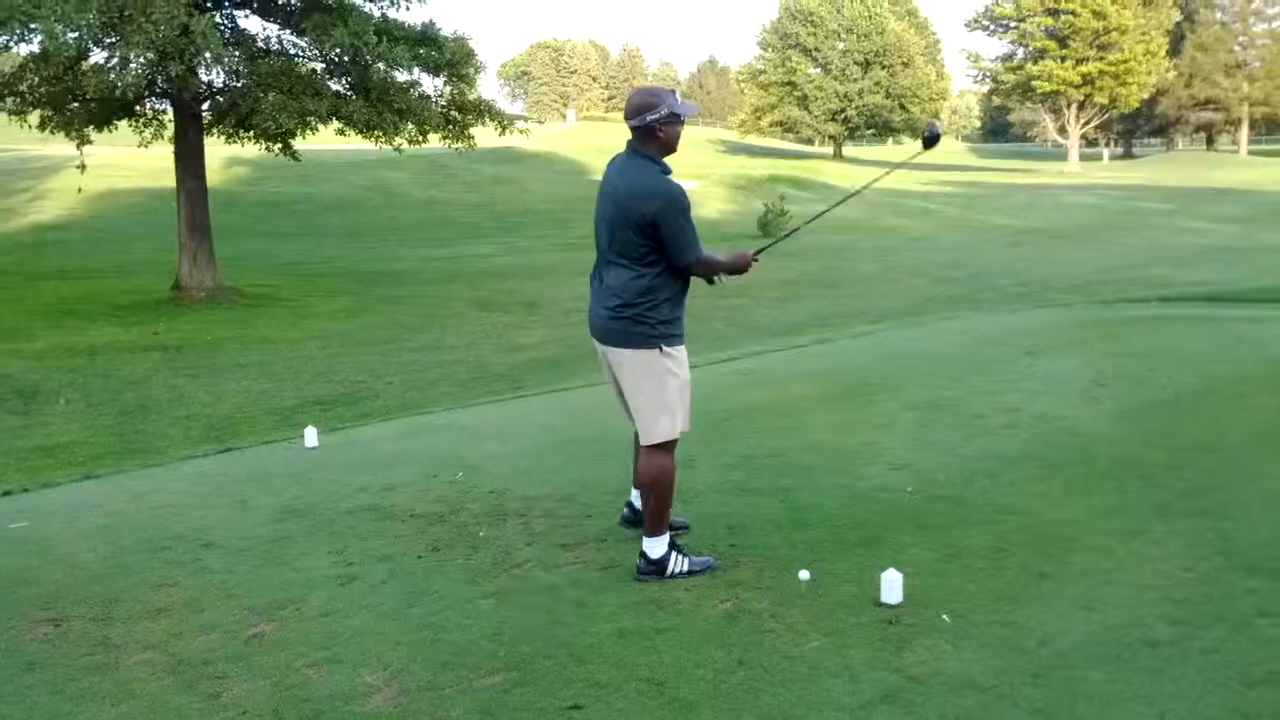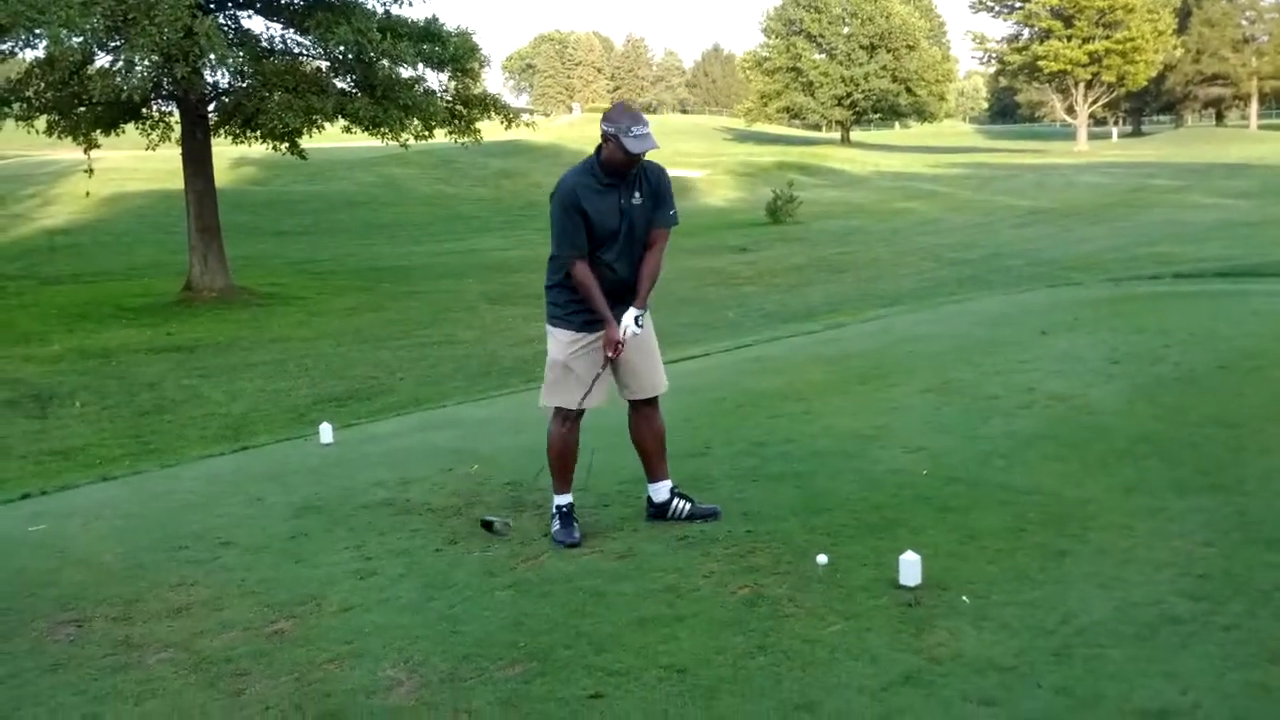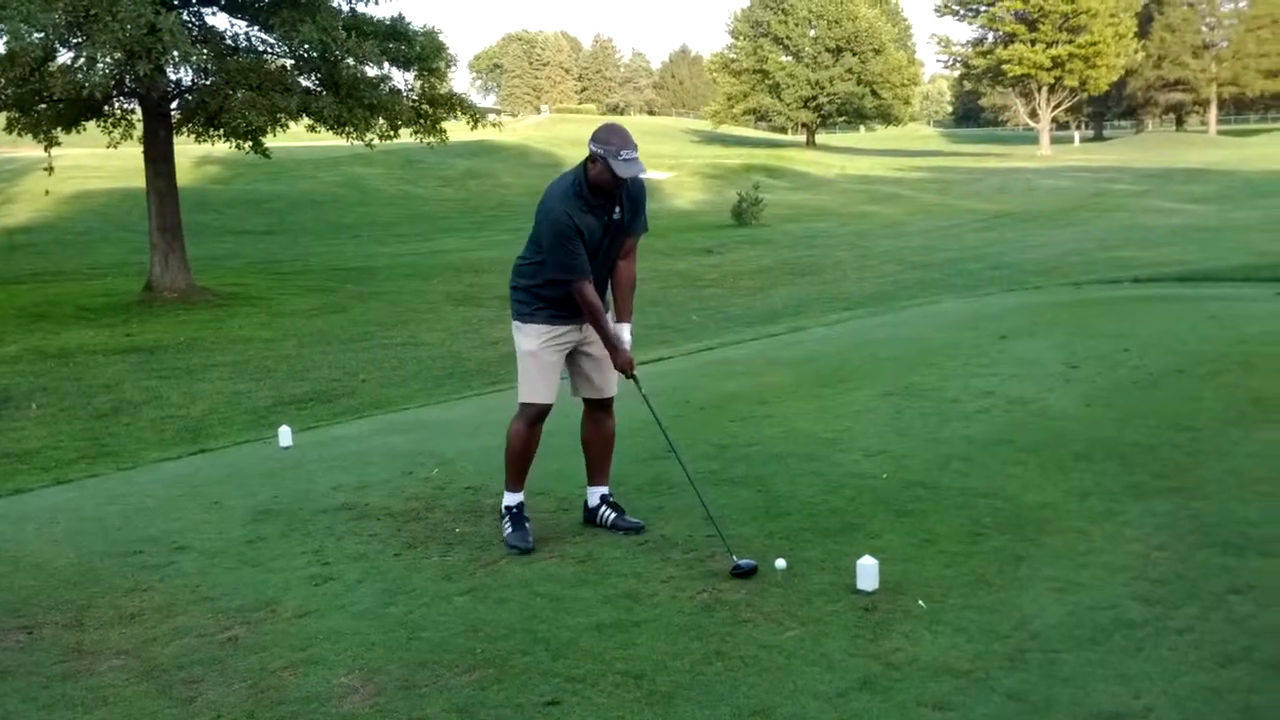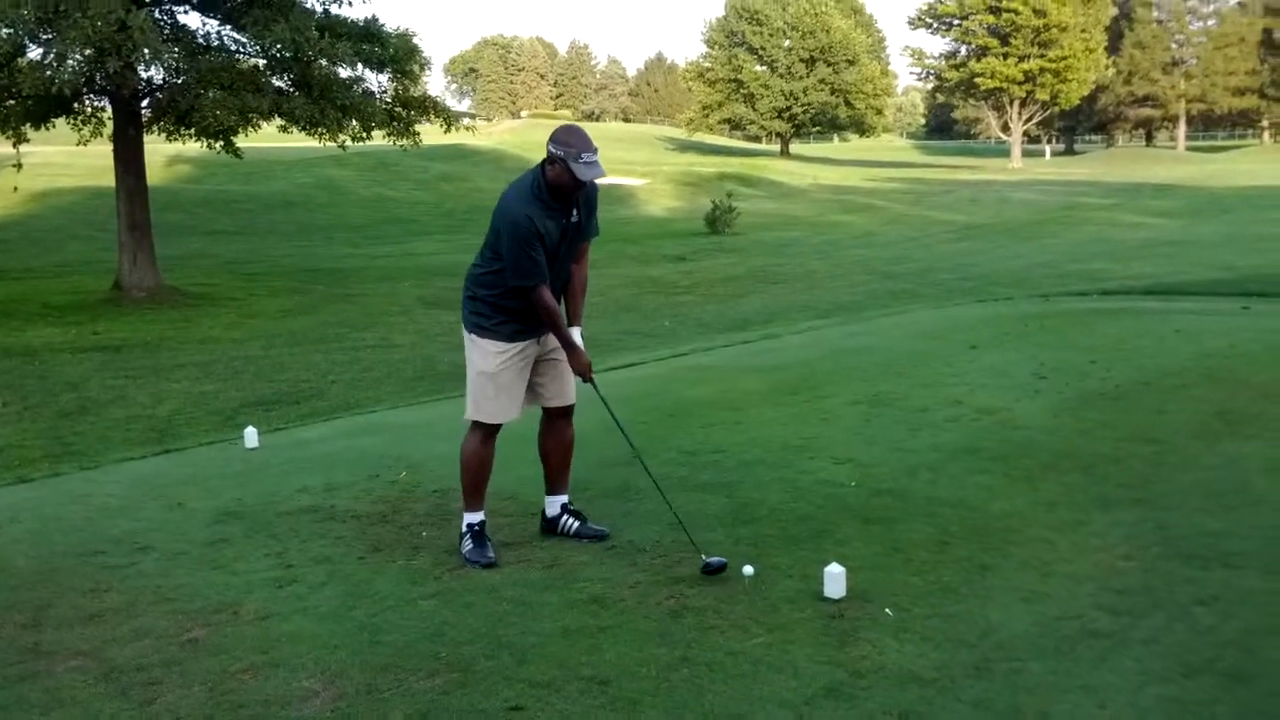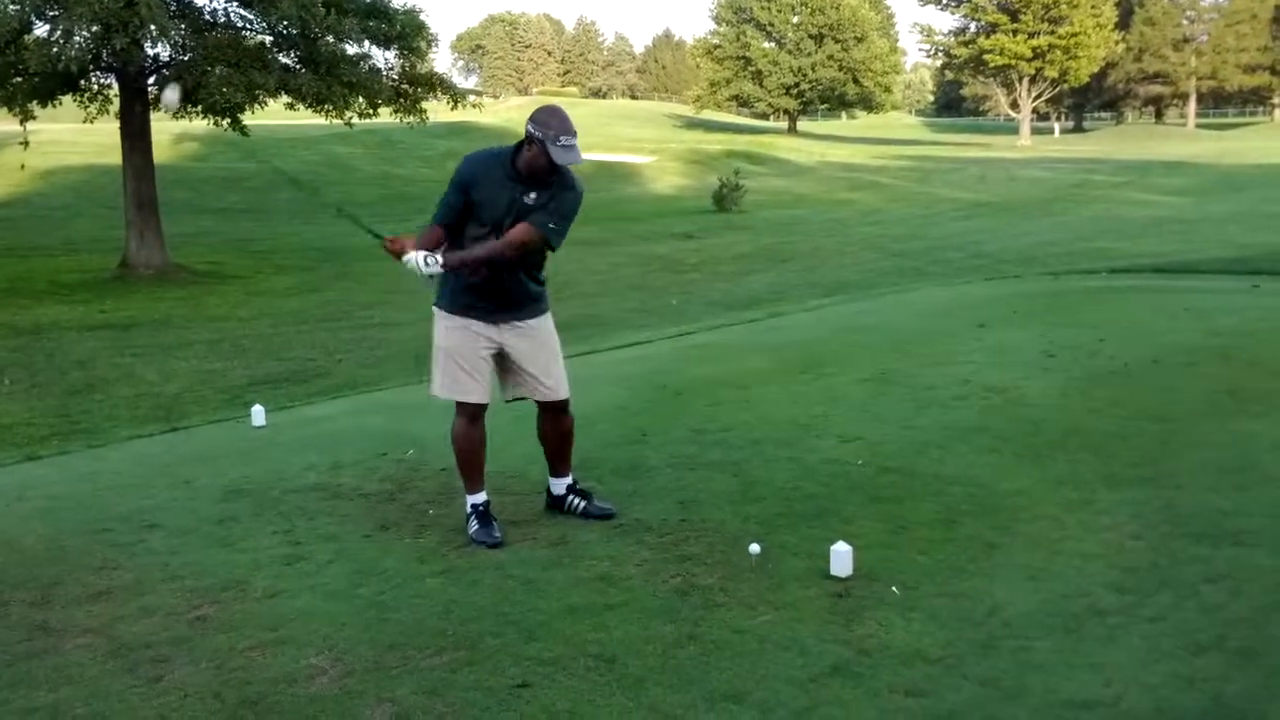
dt=1s
person 1, frame 1
left shoulder: (617, 168)
right shoulder: (663, 192)
right elbow: (691, 263)
left wrist: (712, 262)
right wrist: (730, 263)
left hip: (610, 321)
right hip: (645, 330)
left knee: (649, 425)
right knee: (660, 438)
left ankle: (641, 505)
right ankle: (656, 552)
person 1, frame 2
left shoulder: (655, 178)
right shoulder: (571, 189)
left elbow: (655, 246)
right elbow: (576, 265)
left wrist: (635, 310)
right wrist: (607, 323)
left hip: (630, 310)
right hip: (577, 315)
left knee: (646, 400)
right knee: (568, 410)
left ankle: (661, 495)
right ankle: (561, 506)
person 1, frame 3
left shoulder: (632, 190)
right shoulder: (560, 206)
left elbow: (625, 258)
right elbow: (580, 285)
left wrist: (624, 325)
right wrist: (613, 347)
left hip: (592, 310)
right hip: (542, 309)
left knee: (601, 403)
right knee: (535, 408)
left ankle: (597, 501)
right ankle: (513, 504)
person 1, frame 4
left shoulder: (584, 193)
right shoulder: (519, 210)
left elbow: (577, 262)
right elbow: (538, 291)
left wrist: (576, 329)
right wrist: (570, 349)
left hip: (545, 320)
right hip: (497, 323)
left knee: (561, 411)
right knee: (487, 423)
left ankle: (556, 510)
right ankle: (472, 524)
person 1, frame 5
left shoulder: (566, 191)
right shoulder: (477, 167)
left elbow: (510, 245)
right elbow: (441, 227)
left wrist: (443, 261)
right wrist: (417, 245)
left hip: (526, 310)
right hip: (465, 310)
left knee: (556, 401)
right knee: (470, 407)
left ankle: (562, 488)
right ankle: (477, 504)
